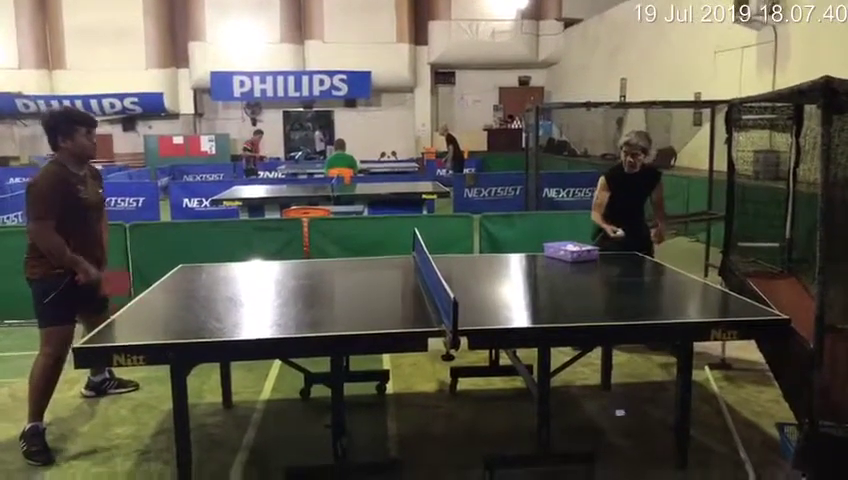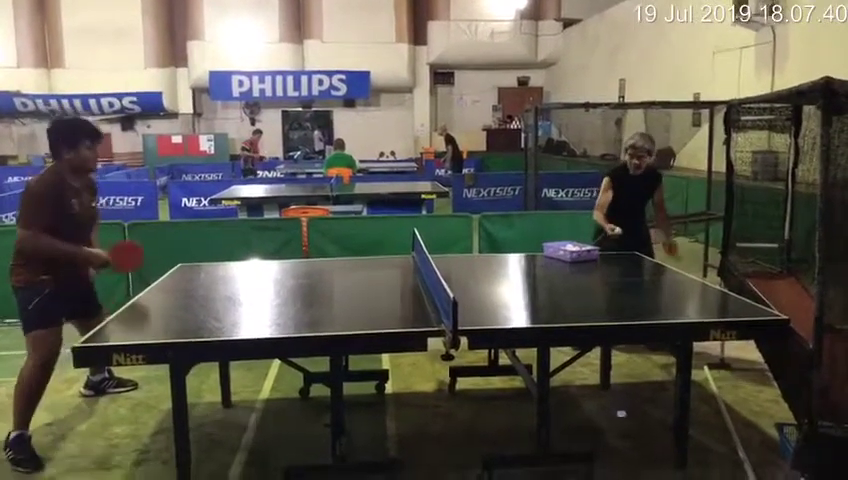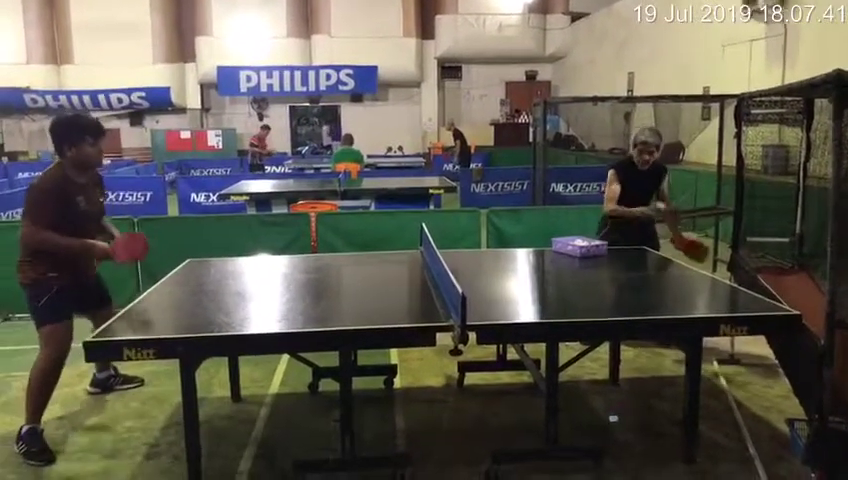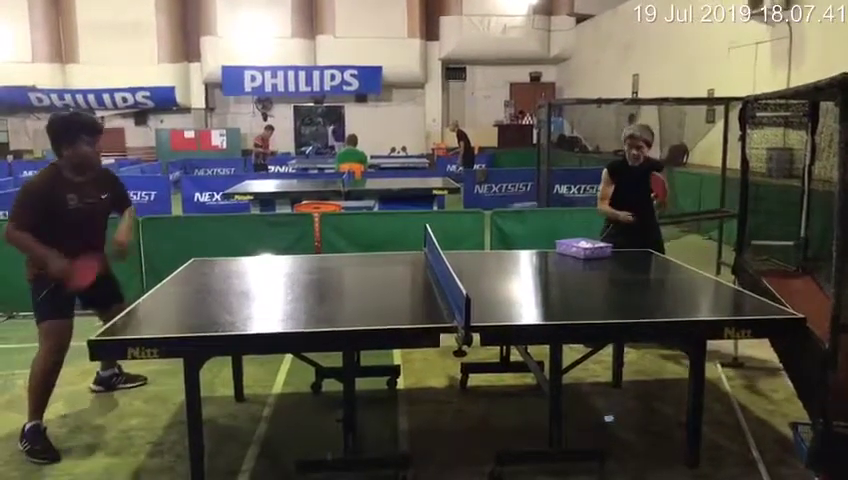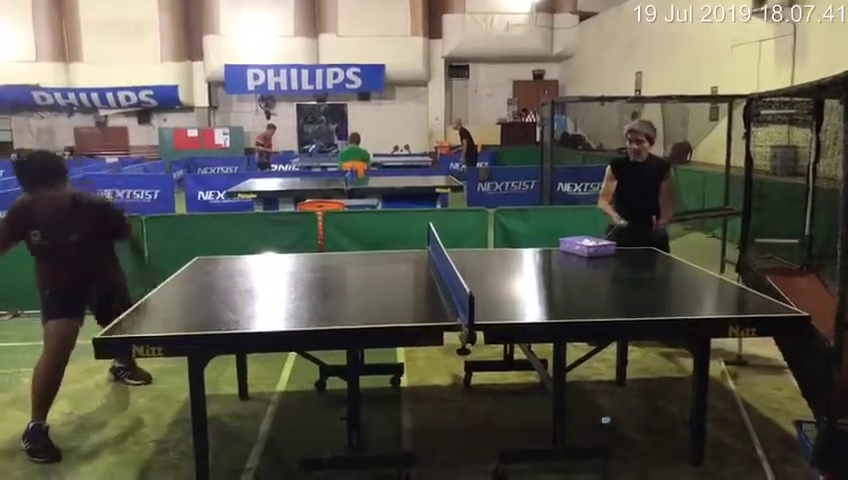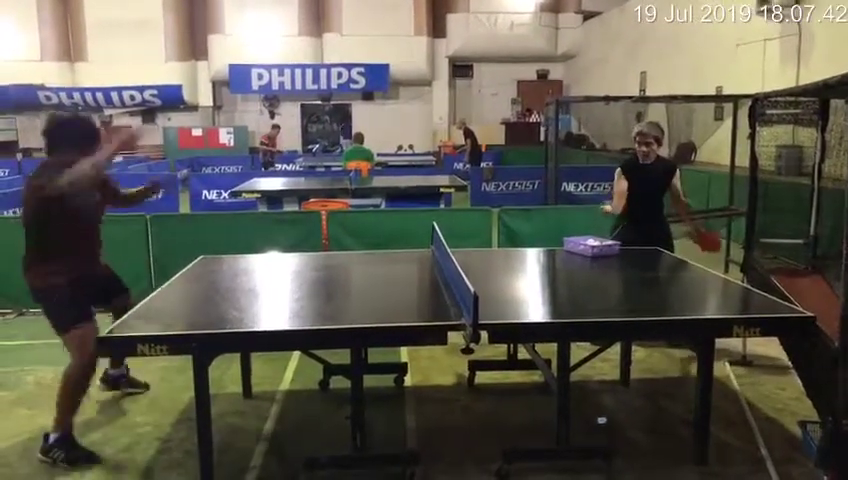
dt=0.3s
person 1, frame 1
left shoulder: (91, 174)
right shoulder: (48, 180)
right elbow: (38, 234)
left wrist: (99, 258)
right wrist: (80, 265)
left hip: (85, 270)
right hip: (53, 274)
left knee: (101, 325)
right knee: (55, 347)
left ankle: (99, 379)
right ankle: (33, 429)
person 1, frame 2
left shoulder: (87, 184)
right shoulder: (43, 188)
right elbow: (28, 239)
left wrist: (93, 254)
right wrist: (83, 254)
left hip: (72, 275)
right hip: (38, 280)
left knee: (96, 328)
right knee: (43, 354)
left ankle: (98, 378)
right ankle: (17, 437)
person 1, frame 3
left shoulder: (94, 180)
right shoulder: (48, 186)
right elbow: (30, 236)
left wrist: (113, 235)
right wrist: (85, 246)
left hip: (81, 271)
right hip: (45, 275)
left knee: (108, 319)
right knee: (55, 348)
left ankle: (104, 375)
right ankle: (29, 431)
person 1, frame 4
left shoulder: (103, 177)
right shoulder: (40, 186)
left elbow: (125, 206)
right elbow: (12, 232)
left wrist: (125, 229)
right wrist: (49, 258)
right hip: (52, 274)
left knee: (119, 318)
right knee: (54, 343)
left ankle: (108, 373)
right ankle: (32, 428)
person 1, frame 5
left shoulder: (93, 207)
left elbow: (128, 236)
left hip: (105, 280)
right hip: (58, 287)
right knee: (57, 348)
left ankle: (124, 366)
right ankle: (35, 430)
person 1, frame 6
left shoulder: (89, 177)
right shoulder: (45, 181)
left elbow: (119, 199)
right elbow: (73, 183)
left wrist: (147, 190)
right wrist: (114, 146)
left hip: (88, 267)
right hip: (55, 280)
left knee: (126, 306)
right knee: (87, 349)
left ankle: (115, 374)
right ankle: (58, 439)
person 2, frame 1
left shoulder: (653, 176)
right shoulder: (608, 177)
left elbow: (658, 208)
right elbow: (596, 211)
left wrist: (660, 228)
right wrist: (606, 227)
left hip: (639, 235)
right hip: (611, 236)
person 2, frame 2
left shoulder: (655, 177)
right shoulder: (612, 177)
left elbow: (659, 210)
right elbow: (598, 212)
left wrist: (667, 237)
right wrist: (606, 226)
left hip: (638, 234)
right hip: (612, 236)
person 2, frame 3
left shoulder: (660, 171)
right shoulder: (618, 170)
left elbow: (665, 205)
right elbow: (608, 207)
left wrist: (677, 234)
right wrist: (638, 212)
left hip: (643, 228)
right hip: (616, 229)
person 2, frame 4
left shoulder: (656, 168)
right shoulder: (612, 169)
right elbow: (602, 204)
right wrist: (618, 215)
left hip: (647, 230)
right hip: (617, 231)
person 2, frame 5
left shoulder: (662, 168)
right shoulder: (616, 167)
left elbow: (669, 200)
right elbow: (603, 200)
left wrist: (664, 221)
right wrist: (613, 215)
left hip: (653, 231)
right hip: (623, 230)
person 2, frame 6
left shoulder: (669, 169)
right shoulder: (625, 169)
left elbow: (679, 200)
right elbow: (618, 203)
left wrist: (692, 225)
right wrist: (611, 208)
left hip: (657, 230)
right hip: (628, 229)
